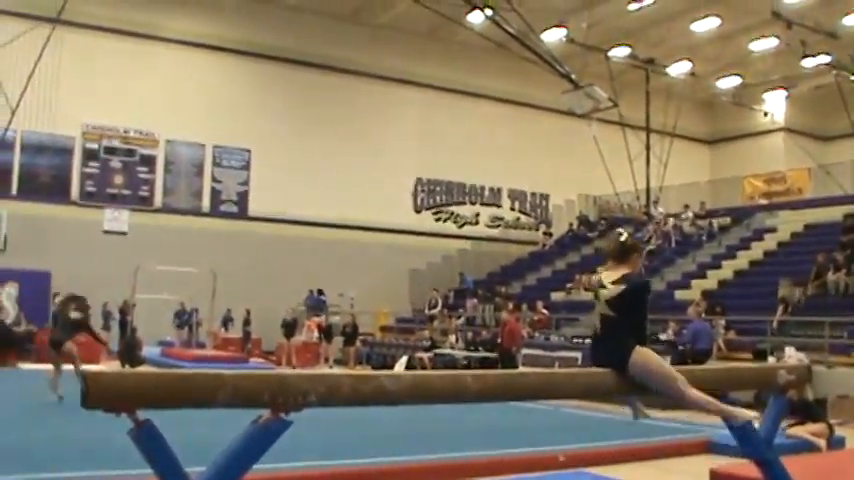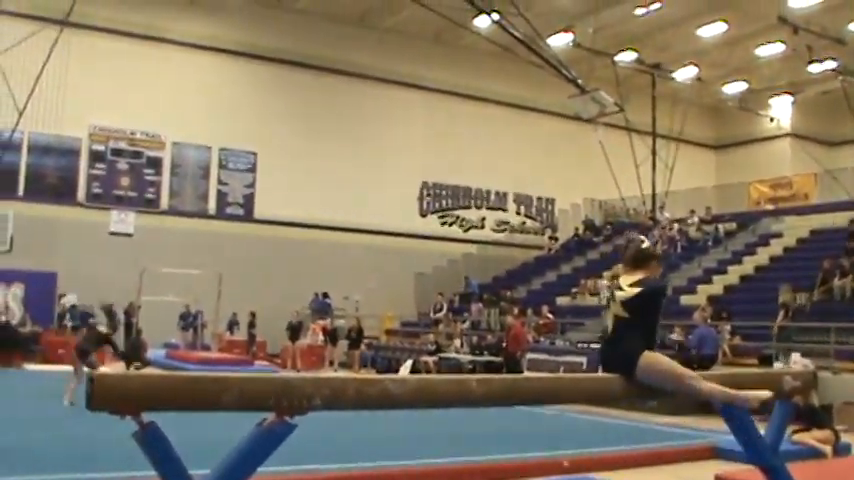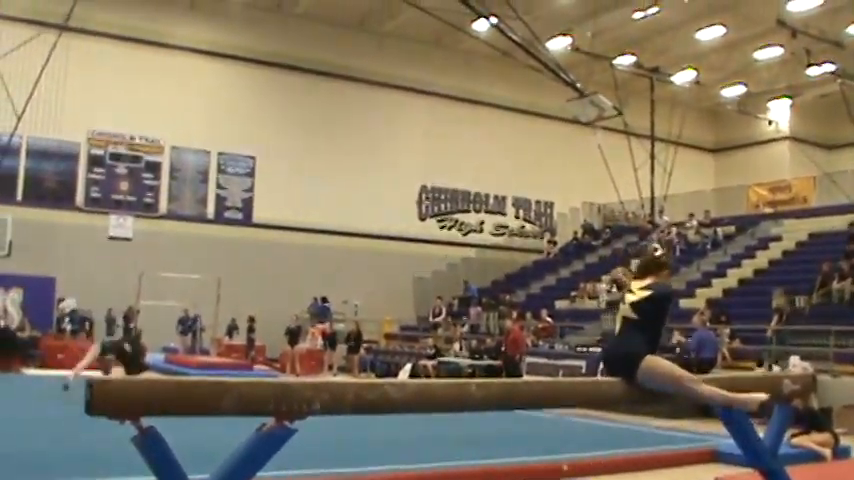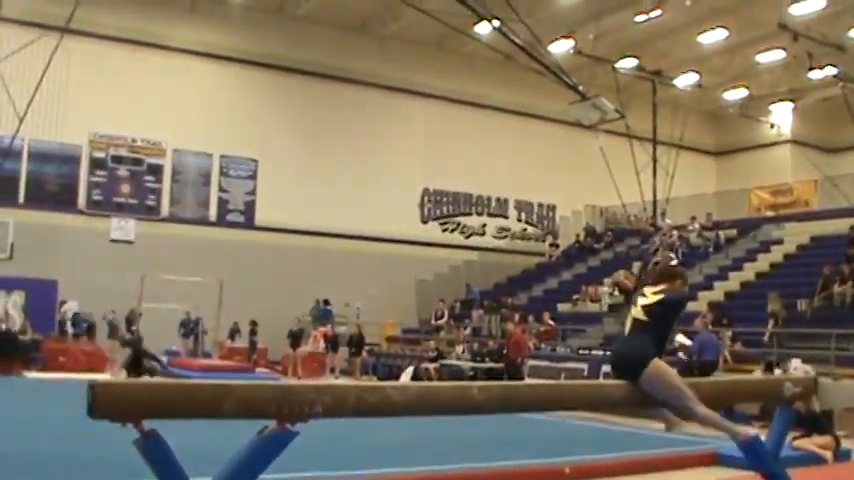
dt=0.1s
person 1, frame 1
left shoulder: (599, 280)
right shoulder: (639, 283)
right elbow: (639, 324)
right wrist: (639, 350)
left hip: (599, 354)
right hip: (622, 352)
right knee: (679, 386)
right ankle: (731, 412)
person 1, frame 2
left shoulder: (619, 284)
right shoulder: (655, 287)
right elbow: (650, 328)
right wrist: (649, 358)
left hip: (610, 358)
right hip: (631, 356)
right knee: (691, 381)
person 1, frame 3
left shoulder: (629, 289)
right shoulder: (663, 293)
right elbow: (655, 333)
left hip: (612, 360)
right hip: (632, 360)
right knee: (691, 385)
person 1, frame 4
left shoulder: (641, 294)
right shoulder: (676, 297)
right elbow: (662, 337)
left hip: (621, 356)
right hip: (640, 359)
right knee: (692, 405)
